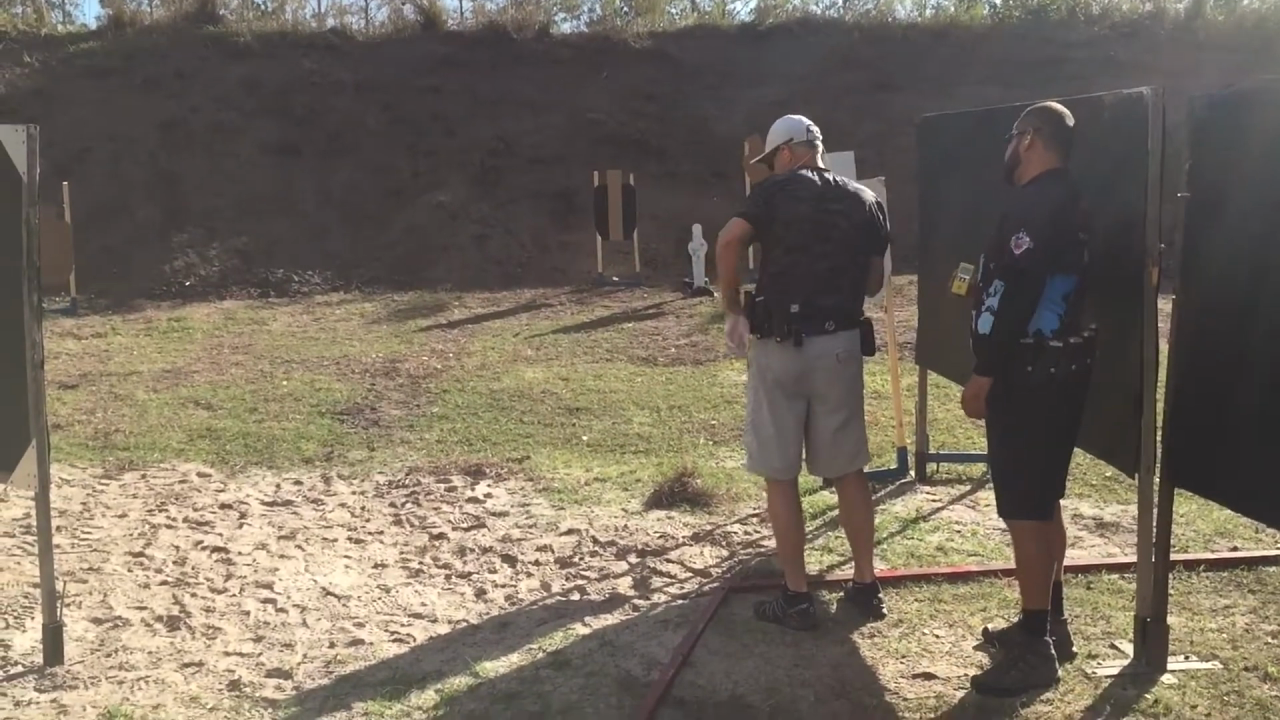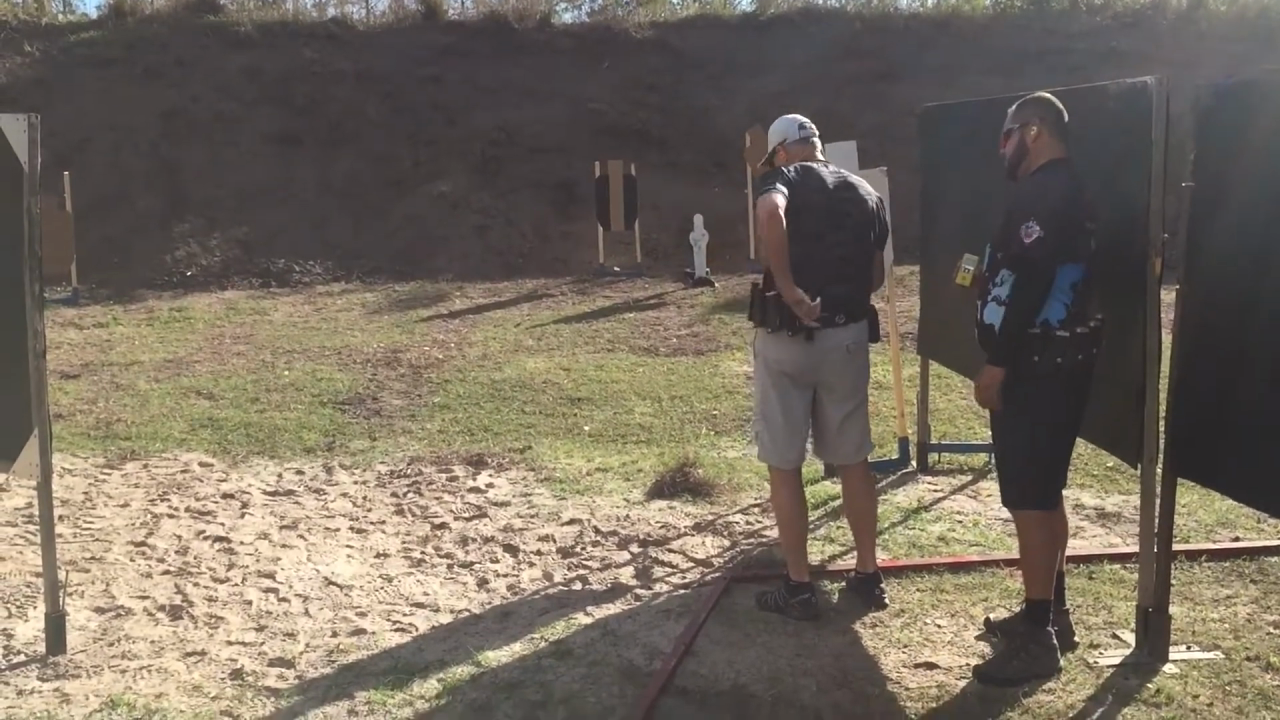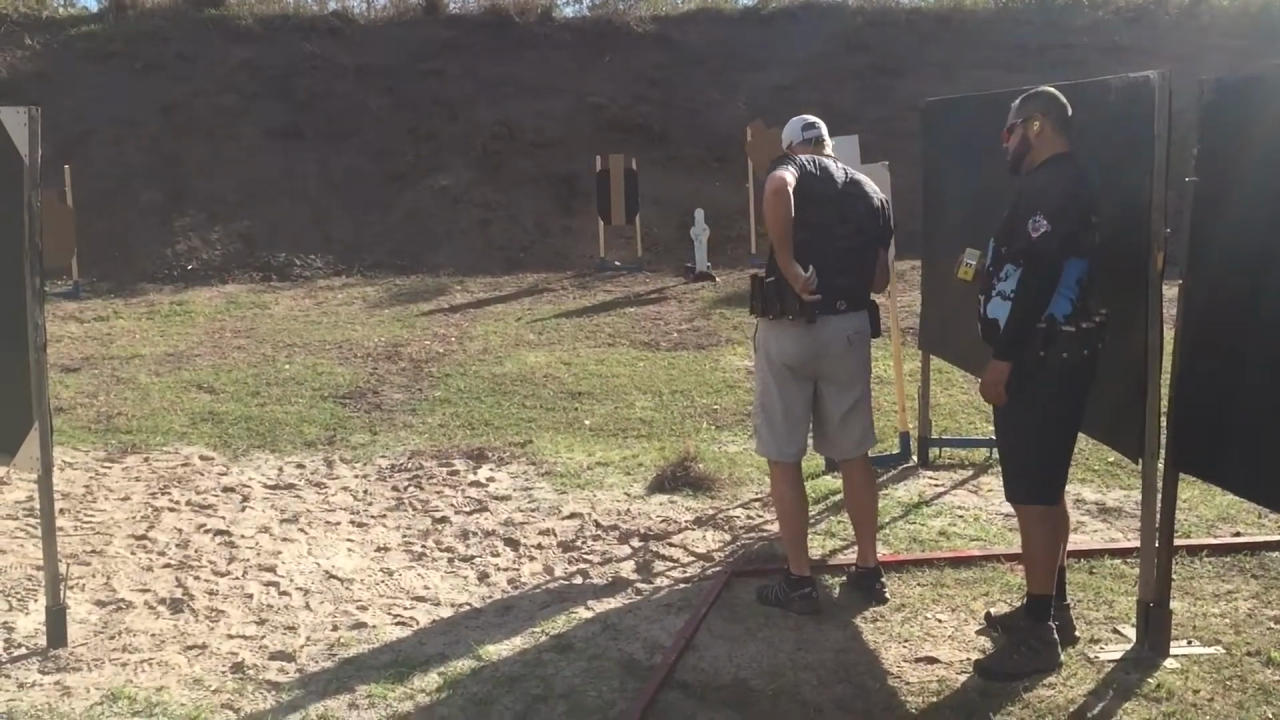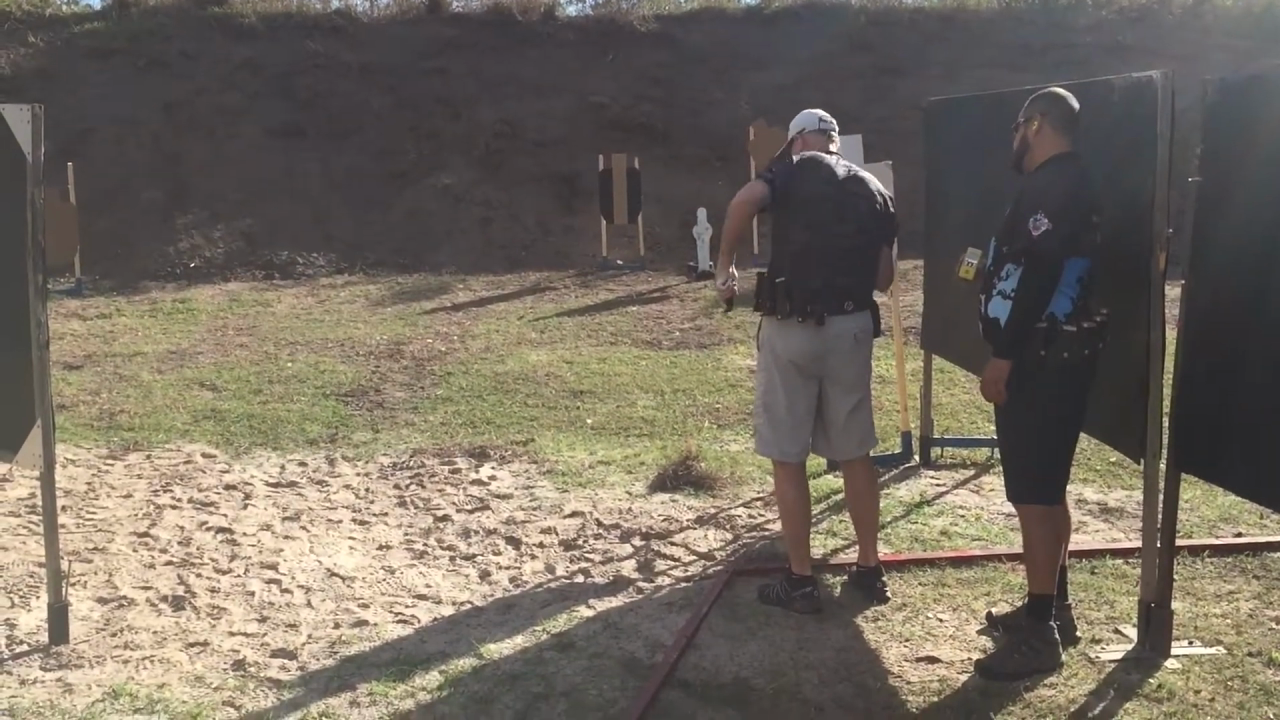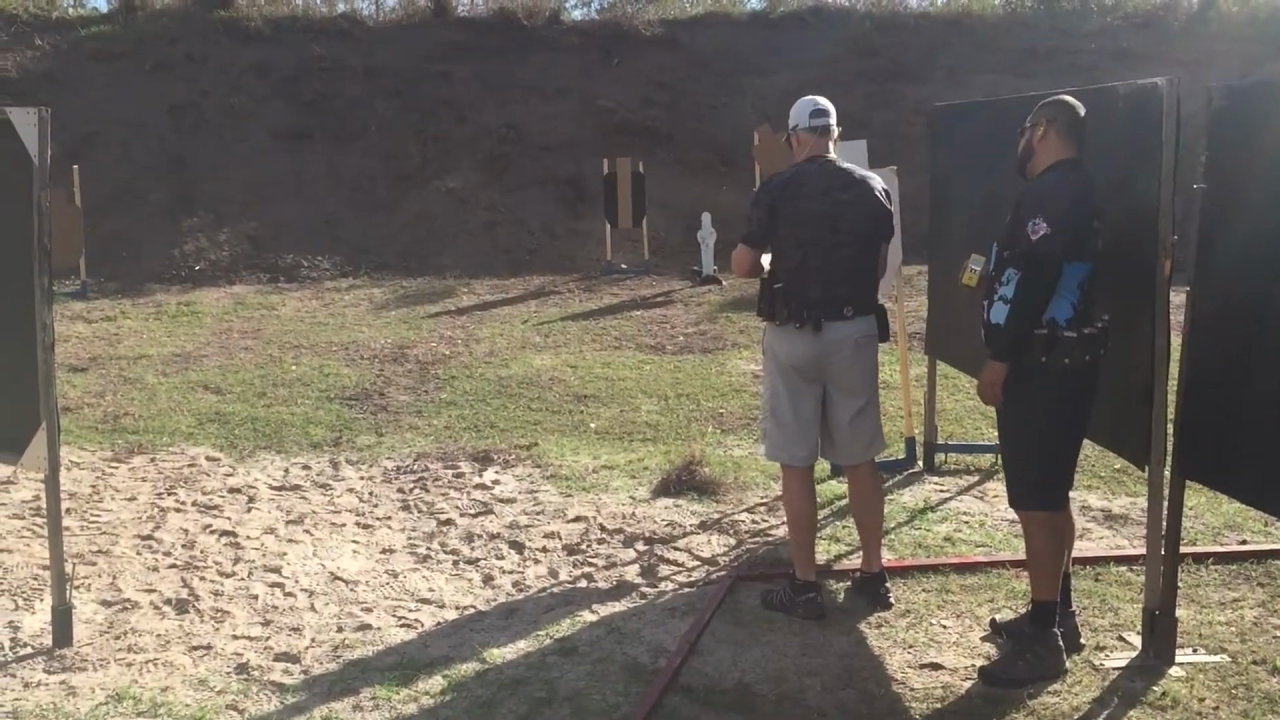
dt=0.4s
person 1, frame 1
left shoulder: (1035, 202)
right shoulder: (1064, 200)
left elbow: (1020, 293)
left wrist: (984, 372)
right wrist: (986, 283)
left hip: (1030, 373)
right hip: (1056, 368)
left knee: (1024, 508)
right knee: (1041, 502)
left ankle: (1036, 648)
right ankle: (1048, 623)
person 1, frame 2
left shoulder: (1043, 191)
right shoulder: (1061, 189)
left elbow: (1031, 282)
left wrist: (996, 363)
left hip: (1035, 364)
right hip: (1054, 359)
left knee: (1028, 498)
right knee: (1043, 493)
left ankle: (1038, 638)
right ankle: (1049, 613)
person 1, frame 3
left shoulder: (1049, 186)
right shoulder: (1061, 184)
left elbow: (1038, 277)
left wrist: (1002, 358)
left hip: (1039, 360)
right hip: (1053, 355)
left knee: (1032, 494)
right knee: (1044, 489)
left ankle: (1039, 633)
right ankle: (1050, 608)
person 1, frame 4
left shoulder: (1051, 186)
right shoulder: (1065, 183)
left elbow: (1039, 275)
left wrist: (1003, 355)
left hip: (1040, 358)
right hip: (1056, 354)
left knee: (1033, 494)
right knee: (1045, 489)
left ankle: (1040, 632)
right ankle: (1051, 607)
person 1, frame 5
left shoulder: (1052, 191)
right shoulder: (1072, 189)
left elbow: (1037, 279)
left wrist: (999, 359)
left hip: (1042, 364)
right hip: (1061, 359)
left knee: (1035, 499)
right knee: (1049, 495)
left ankle: (1044, 639)
right ankle: (1056, 614)
person 2, frame 1
left shoulder: (774, 191)
right shoulder: (865, 201)
left elbow: (729, 240)
right elbow: (873, 282)
left wrist: (733, 309)
left hip: (779, 345)
right hip: (841, 343)
left knee: (780, 475)
right knee: (848, 469)
left ankle: (797, 597)
right ankle: (866, 585)
person 2, frame 2
left shoulder: (785, 177)
right shoulder: (866, 194)
left elbow: (769, 215)
right elbow: (876, 277)
left wrist: (789, 288)
left hip: (787, 337)
right hip: (848, 335)
left knee: (784, 465)
right knee: (853, 459)
left ankle: (798, 587)
right ankle: (868, 575)
person 2, frame 3
left shoulder: (797, 170)
right shoulder: (872, 192)
left elbow: (776, 186)
right elbow: (880, 280)
left wrist: (788, 262)
left hip: (787, 330)
right hip: (849, 328)
left knee: (784, 458)
right knee: (854, 453)
left ankle: (799, 581)
right ankle: (869, 570)
person 2, frame 4
left shoulder: (793, 169)
right shoulder: (875, 191)
left elbow: (744, 204)
right elbow: (885, 278)
left wrist: (726, 268)
left hip: (790, 330)
right hip: (851, 328)
left knee: (787, 457)
right knee: (855, 453)
left ankle: (800, 580)
right ankle: (870, 569)
person 2, frame 5
left shoulder: (778, 188)
right shoulder: (873, 189)
left elbow: (742, 265)
right elbow: (879, 266)
left hip: (793, 335)
right hip: (855, 330)
left knee: (796, 463)
right knee: (860, 457)
left ankle: (805, 586)
right ankle: (873, 574)
